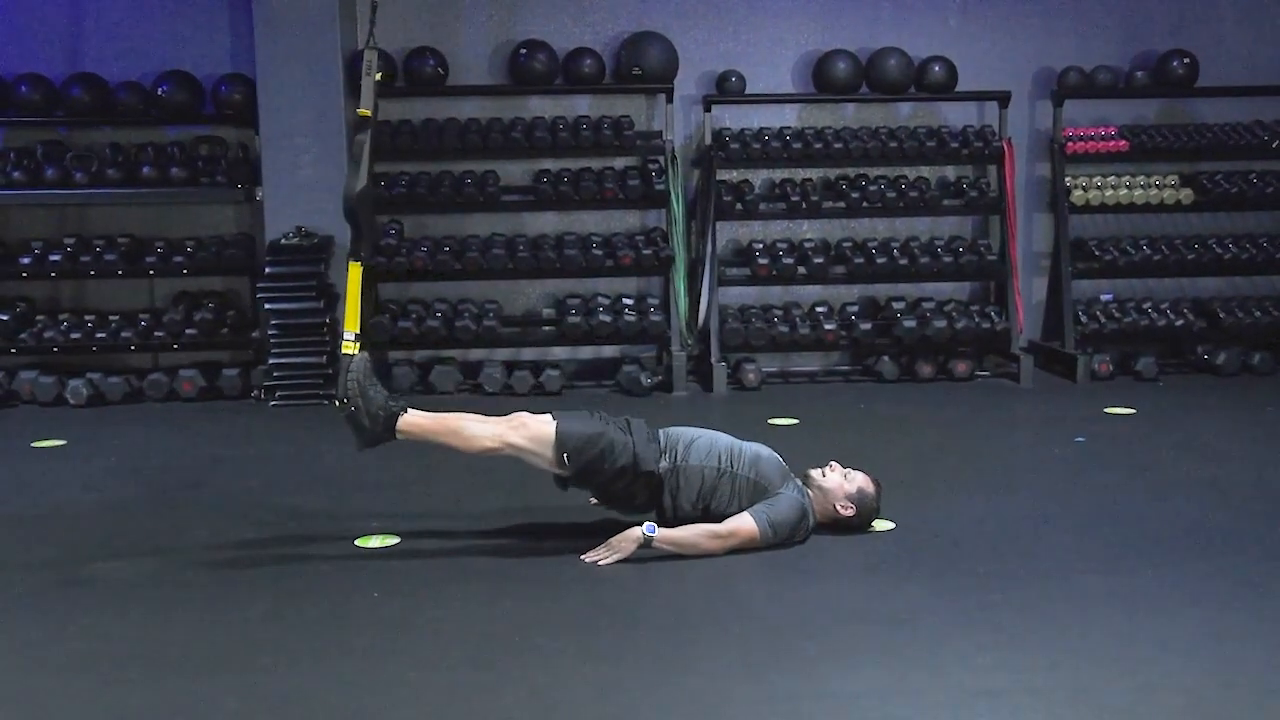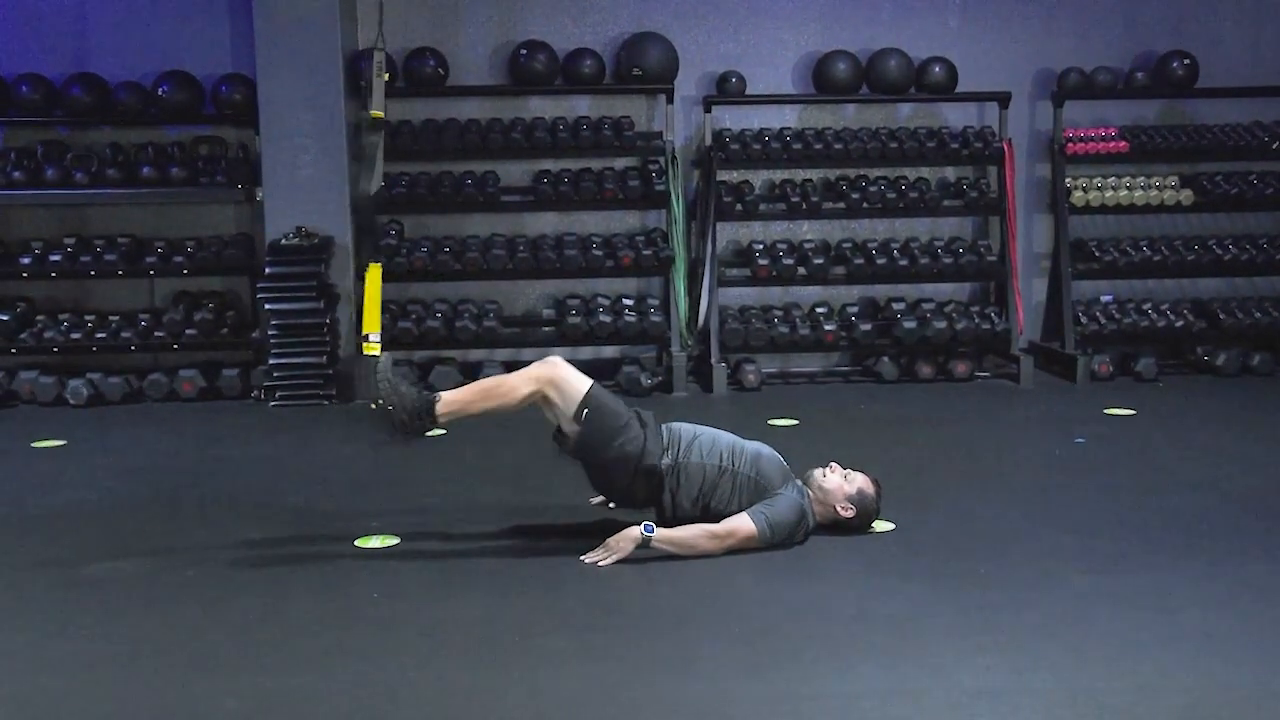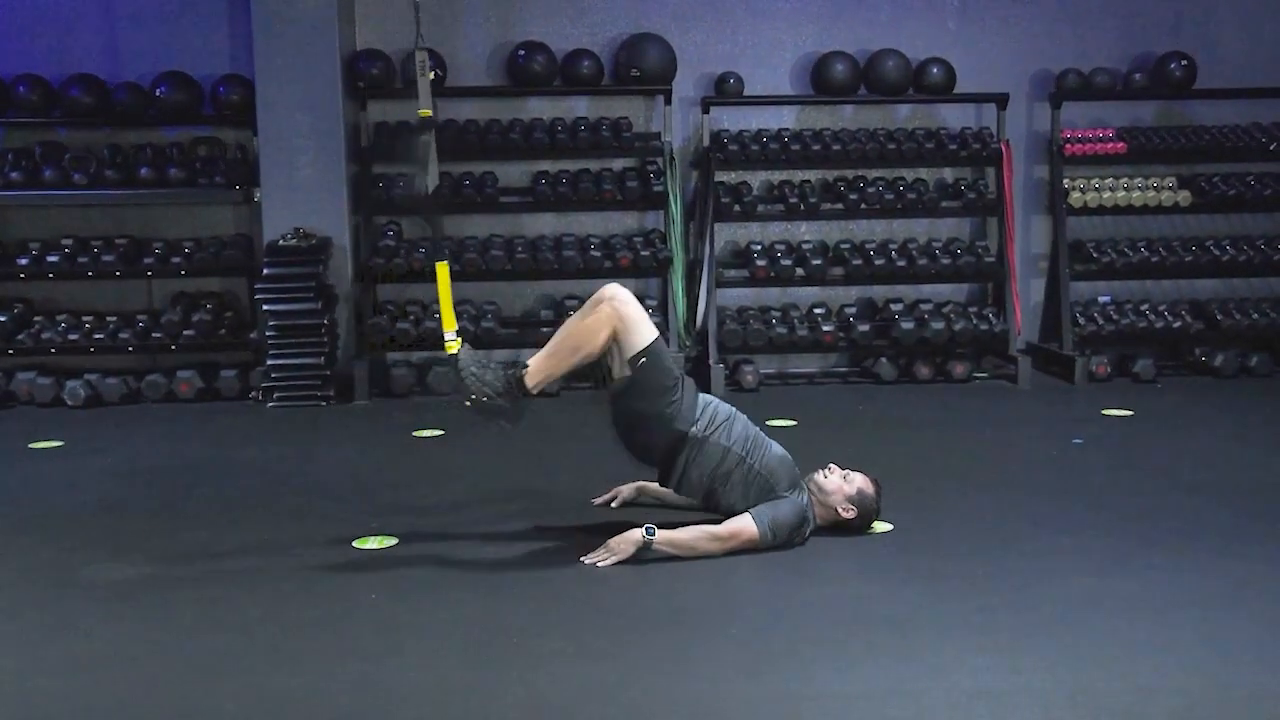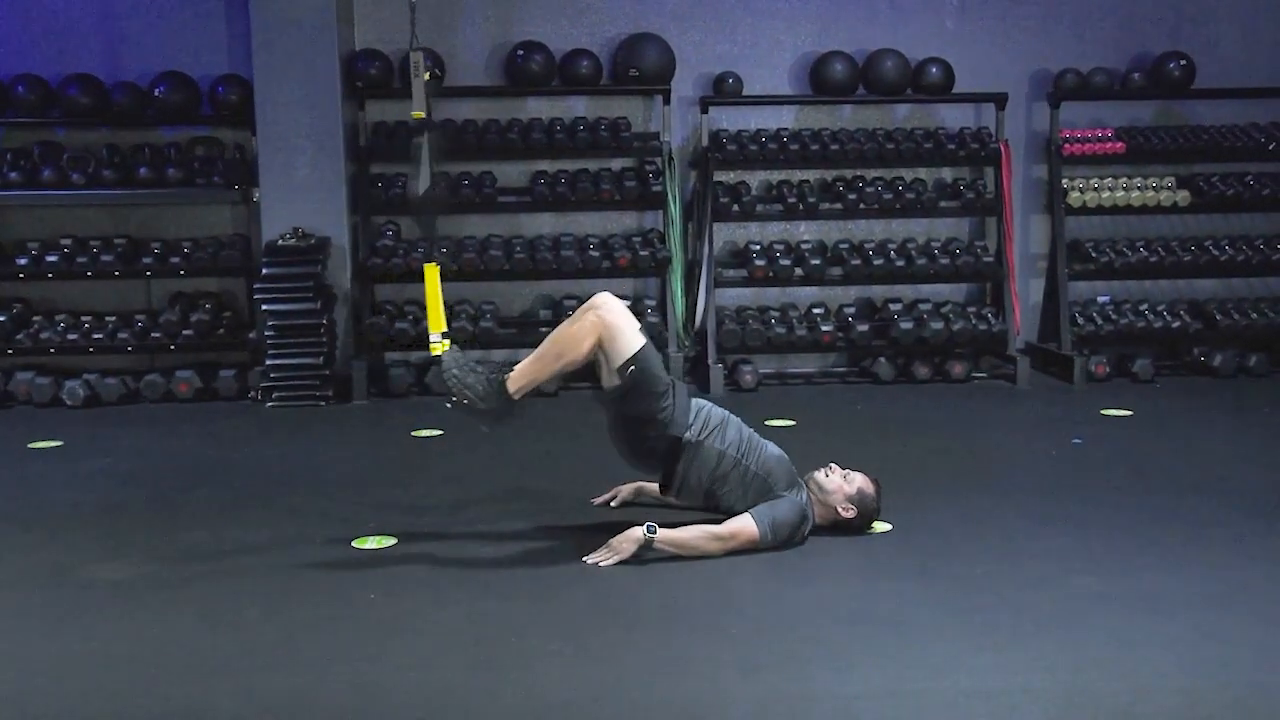
dt=0.4s
person 1, frame 1
left shoulder: (794, 513)
right shoulder: (786, 482)
left elbow: (723, 536)
left wrist: (646, 533)
left hip: (647, 474)
right hip: (651, 450)
left knee: (512, 433)
right knee: (518, 423)
left ankle: (389, 422)
right ankle: (394, 416)
person 1, frame 2
left shoulder: (793, 513)
right shoulder: (788, 486)
left elbow: (721, 536)
left wrist: (644, 534)
left hip: (650, 466)
right hip: (657, 449)
left knee: (549, 372)
right knee: (550, 375)
left ankle: (424, 411)
right ankle: (429, 406)
person 1, frame 3
left shoulder: (793, 518)
right shoulder: (793, 494)
left elbow: (722, 538)
left wrist: (645, 536)
left hip: (671, 428)
right hip: (682, 425)
left knee: (615, 302)
right knee: (611, 301)
left ankle: (515, 386)
right ankle: (519, 378)
person 1, frame 4
left shoulder: (794, 518)
right shoulder: (793, 492)
left elbow: (724, 538)
left wrist: (646, 534)
right wrist: (643, 489)
left hip: (669, 433)
right hip: (680, 428)
left knee: (605, 309)
right knee: (604, 311)
left ankle: (499, 390)
right ankle: (503, 384)
